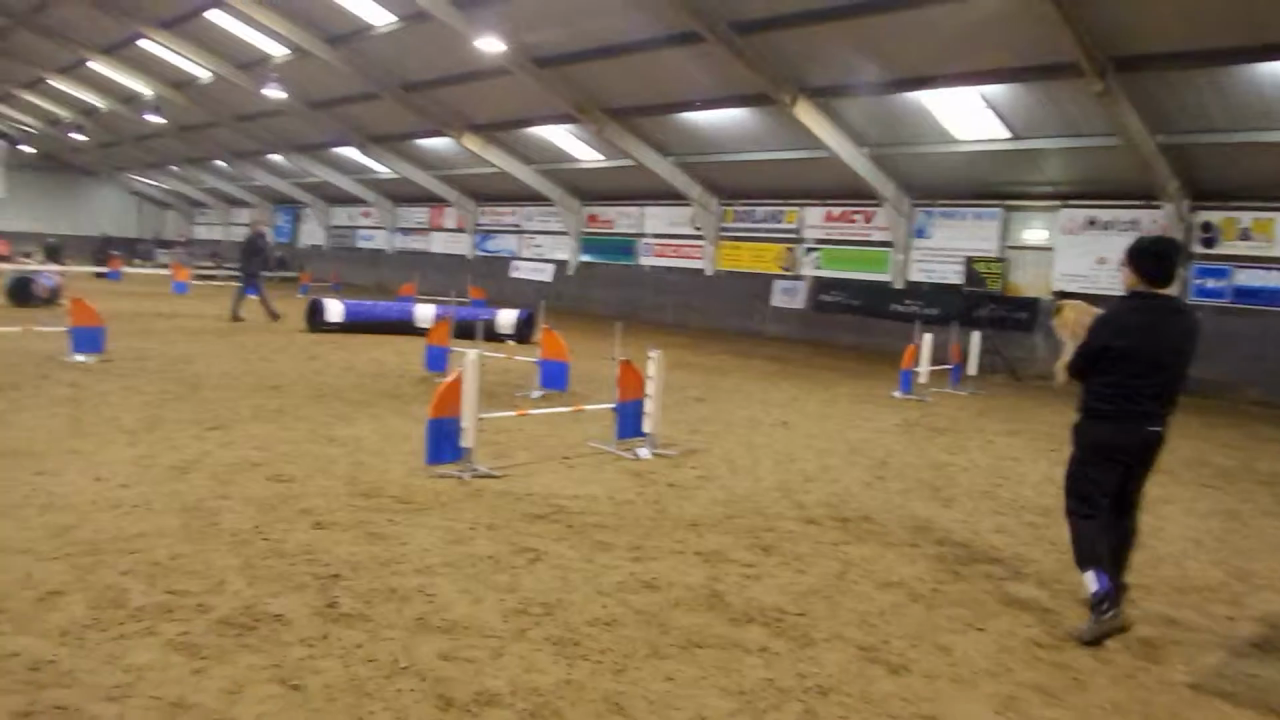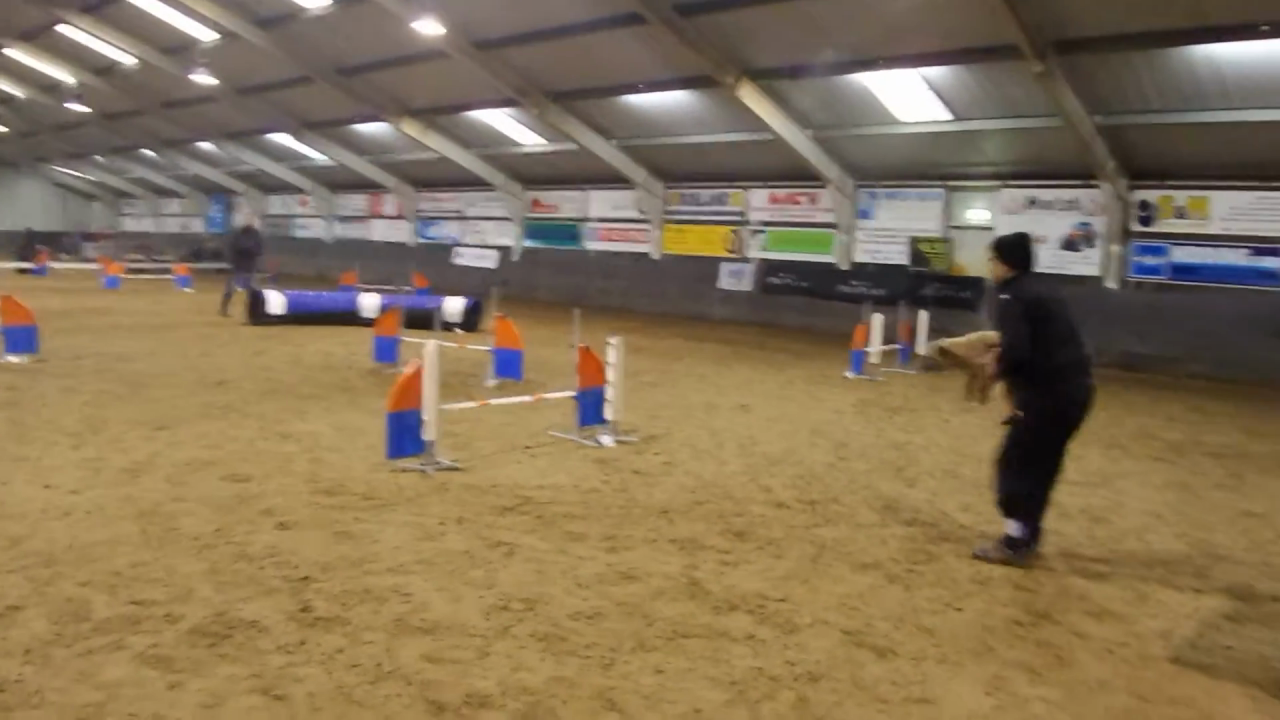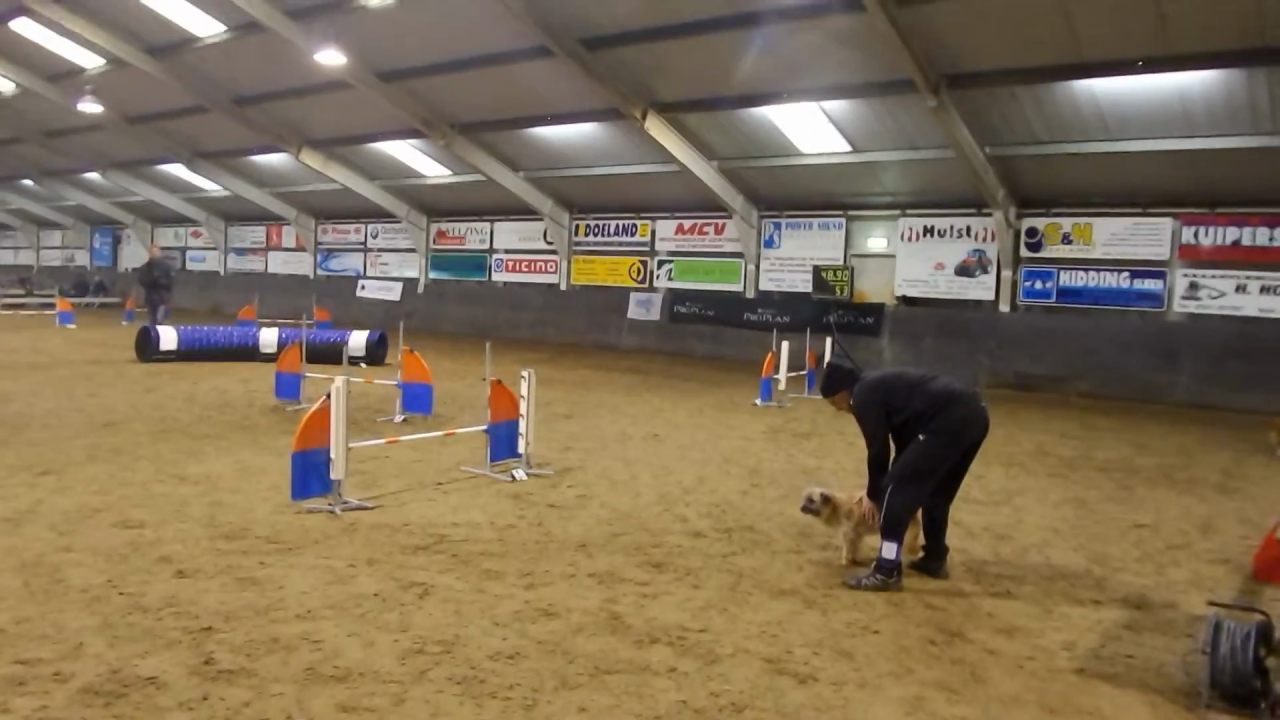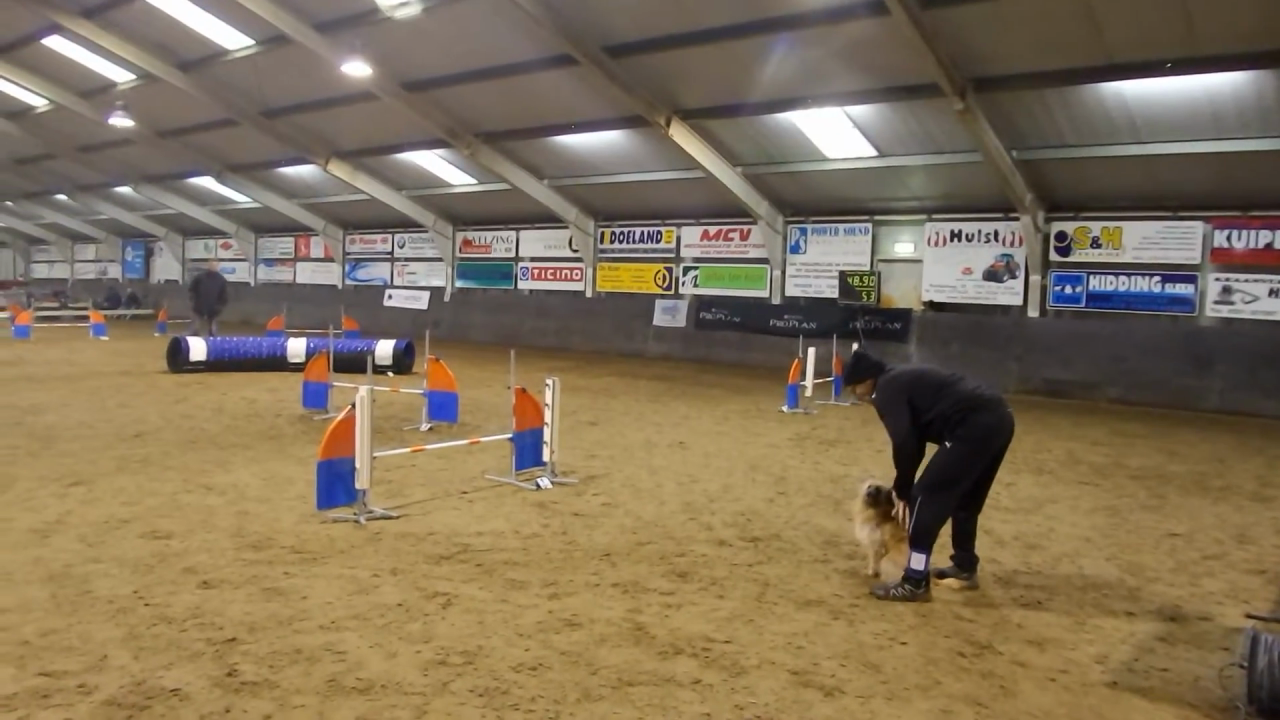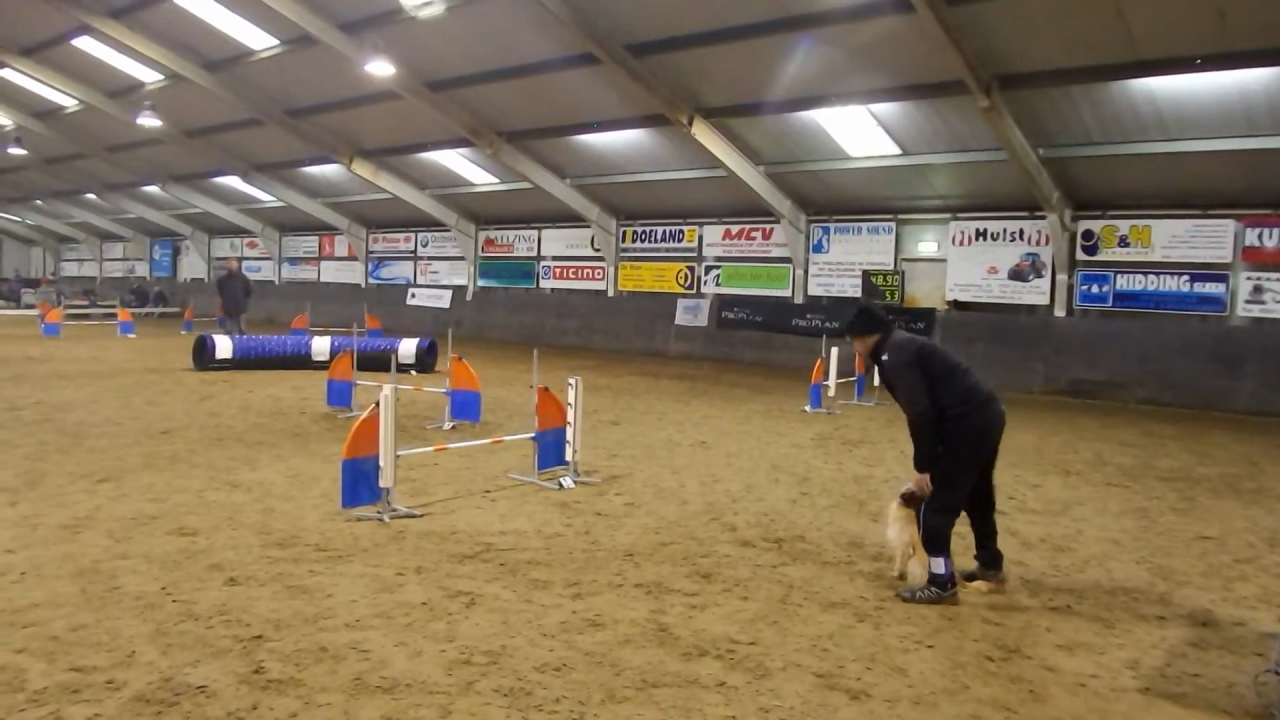
dt=1s
person 1, frame 1
left shoulder: (1117, 318)
right shoulder: (1186, 322)
left elbow: (1078, 369)
right elbow: (1172, 374)
left wrist: (1096, 365)
left hip: (1103, 429)
right hip: (1150, 432)
left knee: (1085, 512)
right knee: (1123, 512)
left ankle: (1105, 602)
right ankle: (1109, 594)
person 1, frame 2
left shoulder: (1012, 297)
right shoulder: (1035, 291)
left elbow: (1016, 351)
left wrist: (998, 365)
right wrist: (1006, 364)
left hip: (1049, 393)
right hip: (1077, 387)
left knee: (1014, 463)
right knee: (1041, 464)
left ankle: (1018, 541)
right ankle: (1026, 536)
person 1, frame 3
left shoulder: (864, 396)
right shoulder: (881, 385)
left elbow: (878, 451)
right elbow: (904, 442)
left wrist: (875, 496)
right wrist: (885, 491)
left hip: (949, 422)
right hip: (974, 413)
left knee: (896, 490)
right knee: (936, 492)
left ankle: (886, 573)
right ankle: (935, 559)
person 1, frame 4
left shoulder: (886, 390)
right shoulder: (902, 380)
left elbow: (904, 445)
right elbow: (915, 442)
left wrist: (903, 494)
right wrist: (903, 491)
left hip: (975, 426)
right hip: (999, 419)
left knee: (927, 497)
right knee: (965, 499)
left ankle: (915, 582)
right ankle: (965, 568)
person 1, frame 5
left shoulder: (895, 356)
right shoulder: (902, 347)
left elbow: (919, 412)
left wrist: (922, 466)
right wrist: (925, 461)
left hip: (966, 422)
right hip: (986, 414)
left knee: (935, 502)
right knee: (975, 497)
left ankle: (941, 584)
right ankle: (991, 566)
